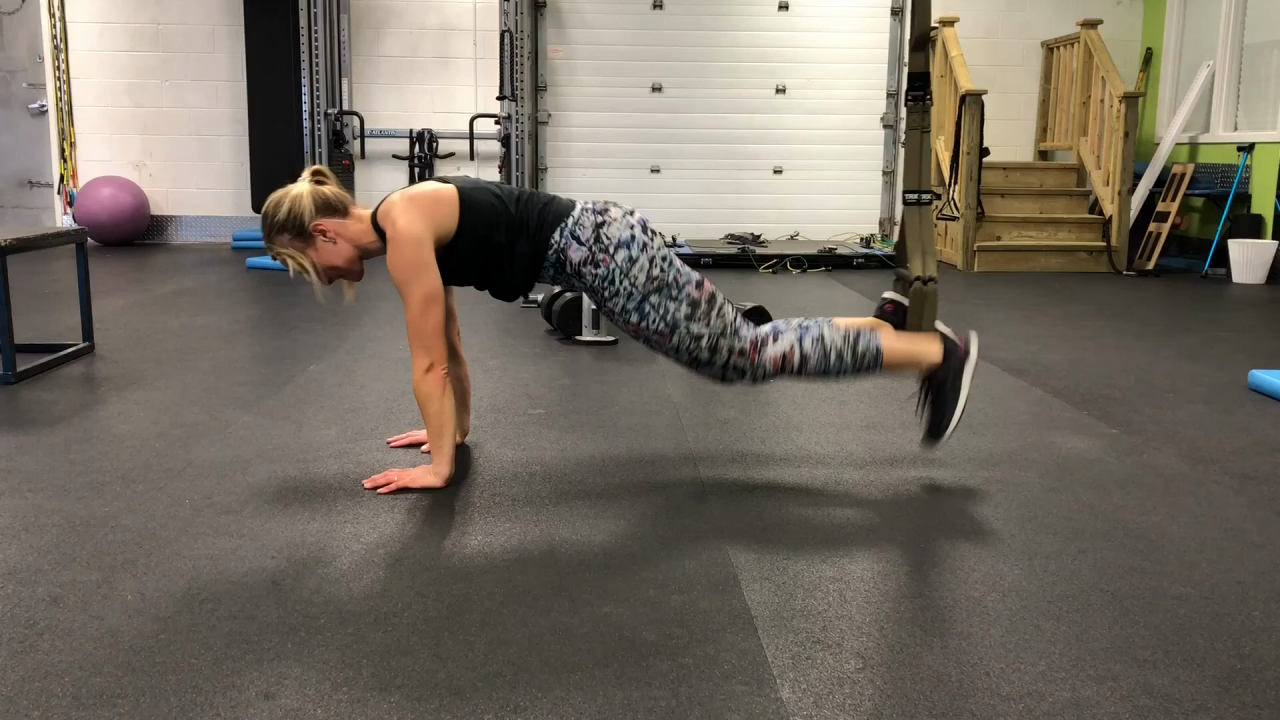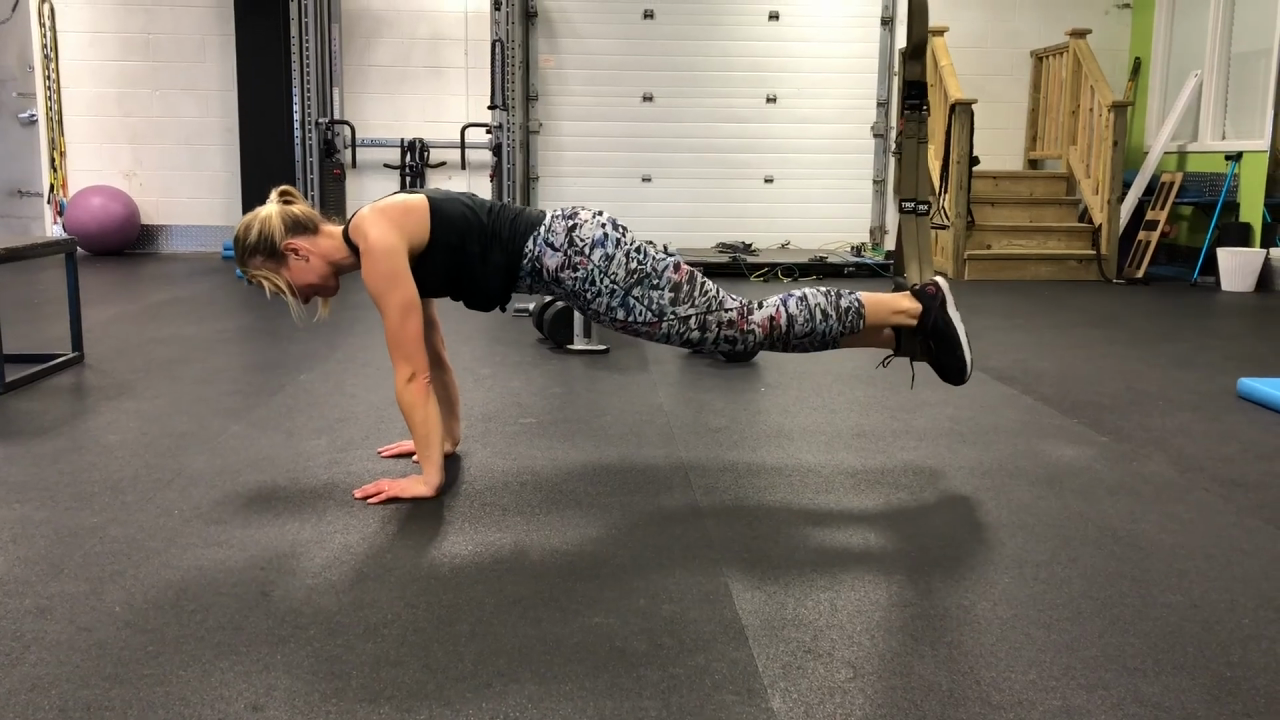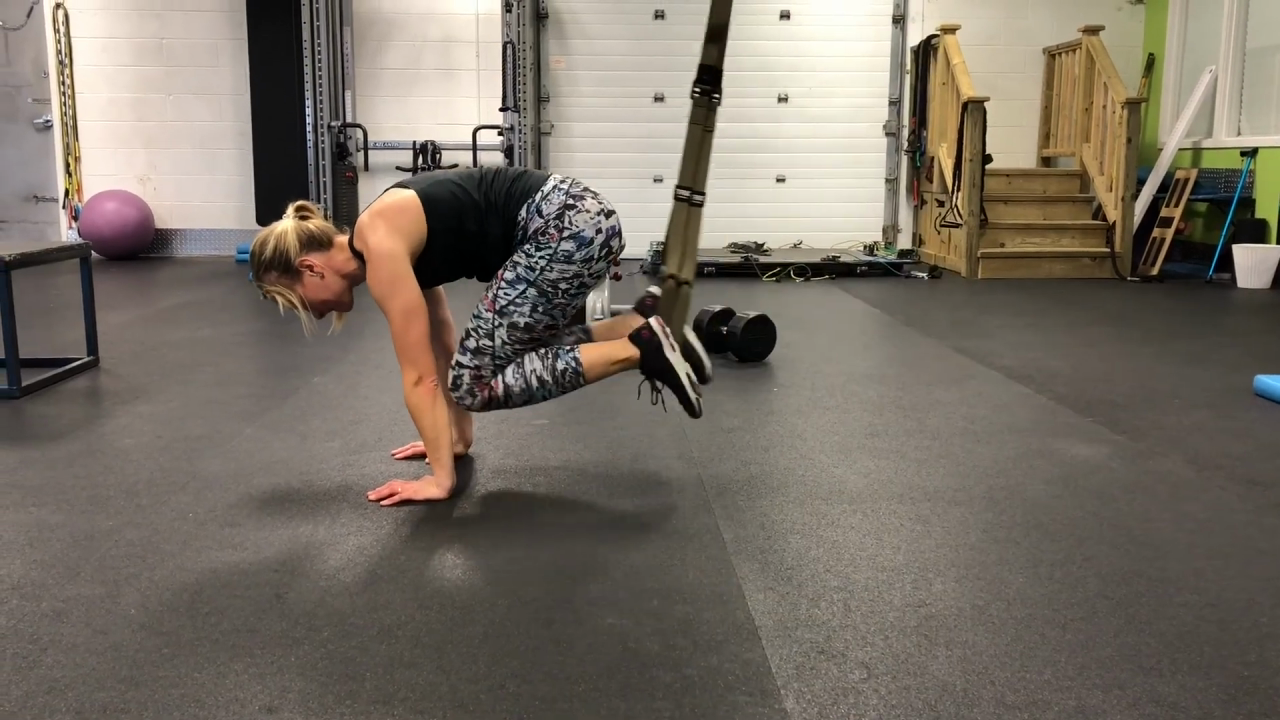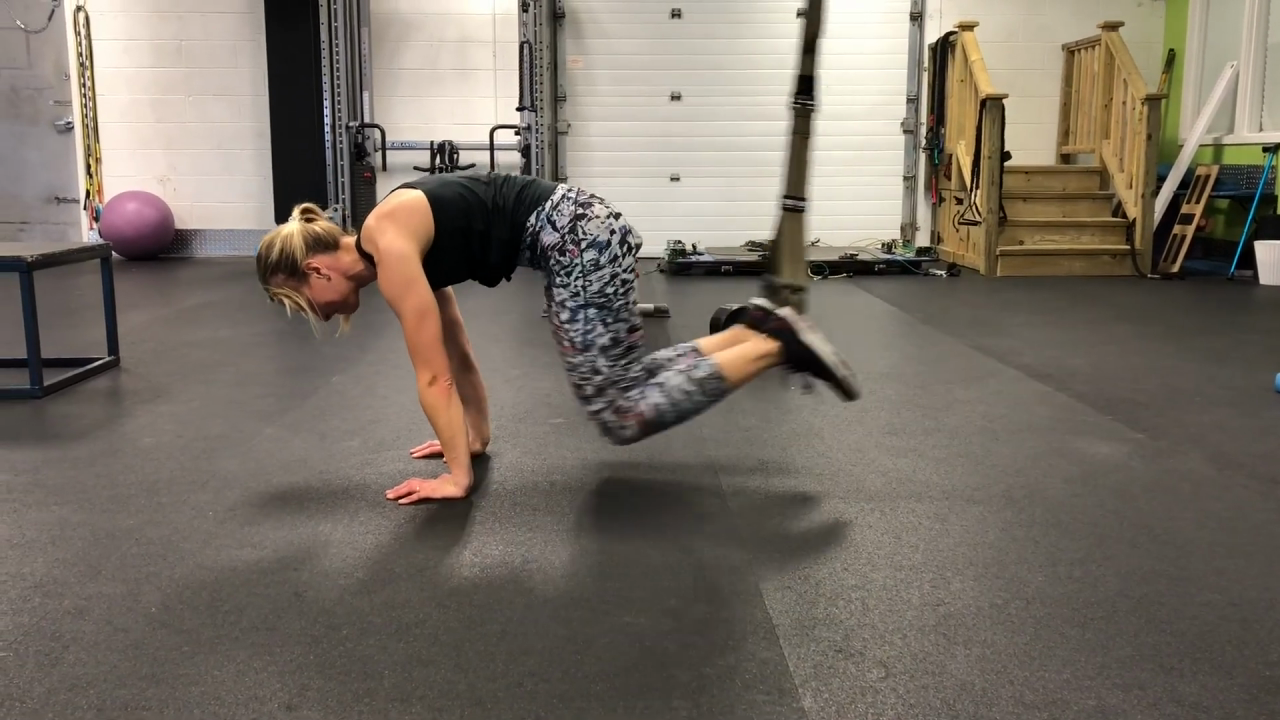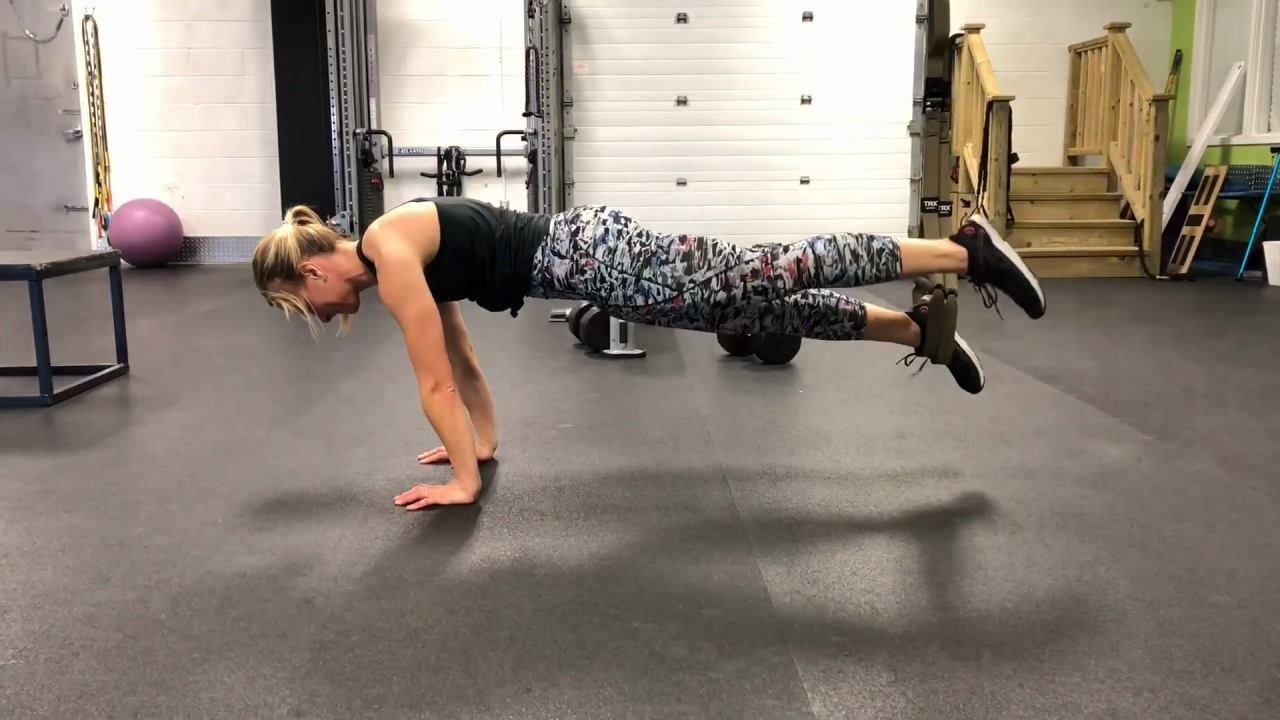
dt=1s
person 1, frame 1
left shoulder: (403, 228)
right shoulder: (408, 229)
left elbow: (429, 361)
right elbow: (449, 347)
left wrist: (438, 466)
right wrist: (455, 428)
left hip: (602, 251)
right hip: (596, 248)
left knee: (745, 354)
right knee: (742, 347)
left ankle: (934, 354)
right ankle: (889, 326)
person 1, frame 2
left shoulder: (373, 241)
right shoulder: (388, 244)
left elbow: (412, 372)
right elbow: (434, 355)
left wrist: (428, 474)
right wrist: (446, 436)
left hip: (577, 251)
right hip: (570, 253)
left knee: (743, 325)
right knee: (739, 327)
left ankle: (916, 307)
right ankle: (905, 328)
person 1, frame 3
left shoulder: (378, 248)
right shoulder: (396, 239)
left elbow: (420, 376)
right elbow: (443, 350)
left wrist: (441, 479)
right wrist: (456, 437)
left hip: (567, 226)
right hip: (579, 220)
left knee: (476, 381)
right knee: (503, 362)
left ankle: (637, 350)
right ankle: (641, 325)
person 1, frame 4
left shoulder: (388, 246)
right shoulder: (402, 249)
left elbow: (435, 375)
right elbow: (455, 354)
left wrist: (458, 475)
right wrist: (476, 436)
left hip: (576, 235)
right hip: (575, 233)
left knee: (625, 413)
right knee: (621, 383)
left ankle: (777, 341)
right ankle: (756, 330)
person 1, frame 5
left shoulder: (389, 254)
right shoulder: (409, 258)
left elbow: (436, 381)
right elbow: (461, 359)
left wrist: (465, 480)
right wrist: (484, 442)
left hip: (595, 256)
right hip: (589, 254)
left knee: (776, 275)
right knee: (767, 300)
left ankle: (965, 252)
right ankle: (920, 330)
